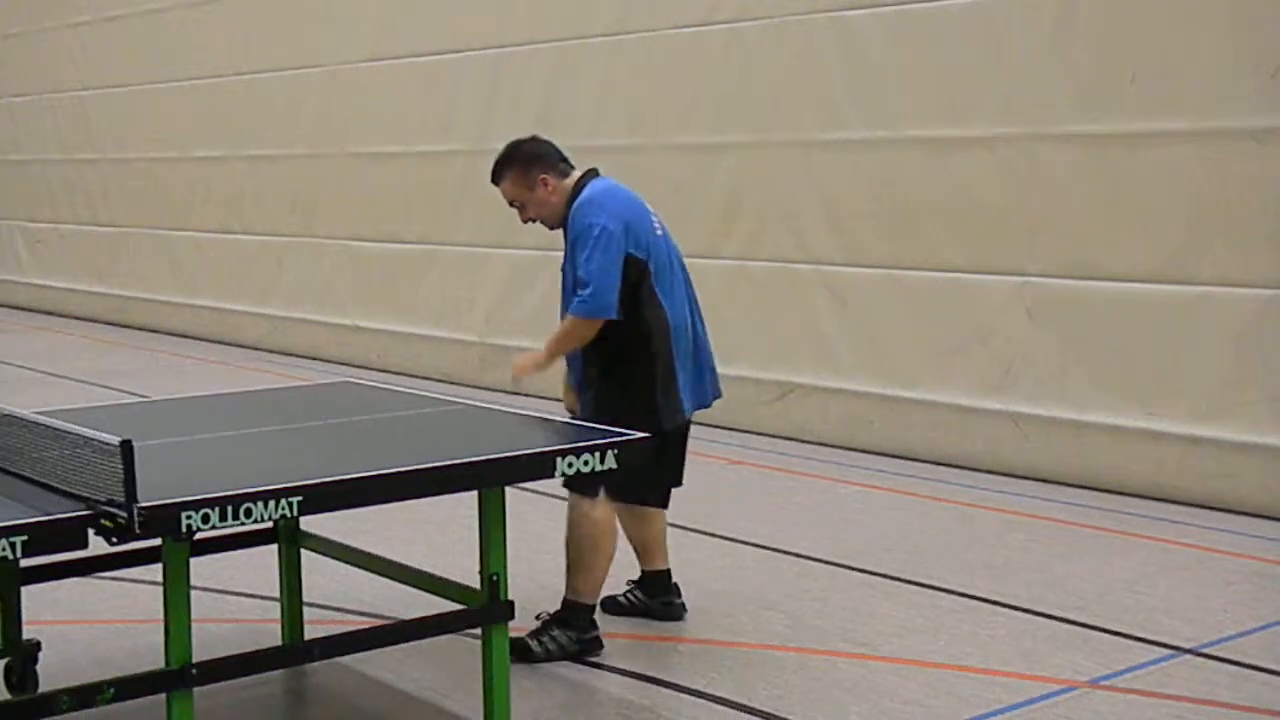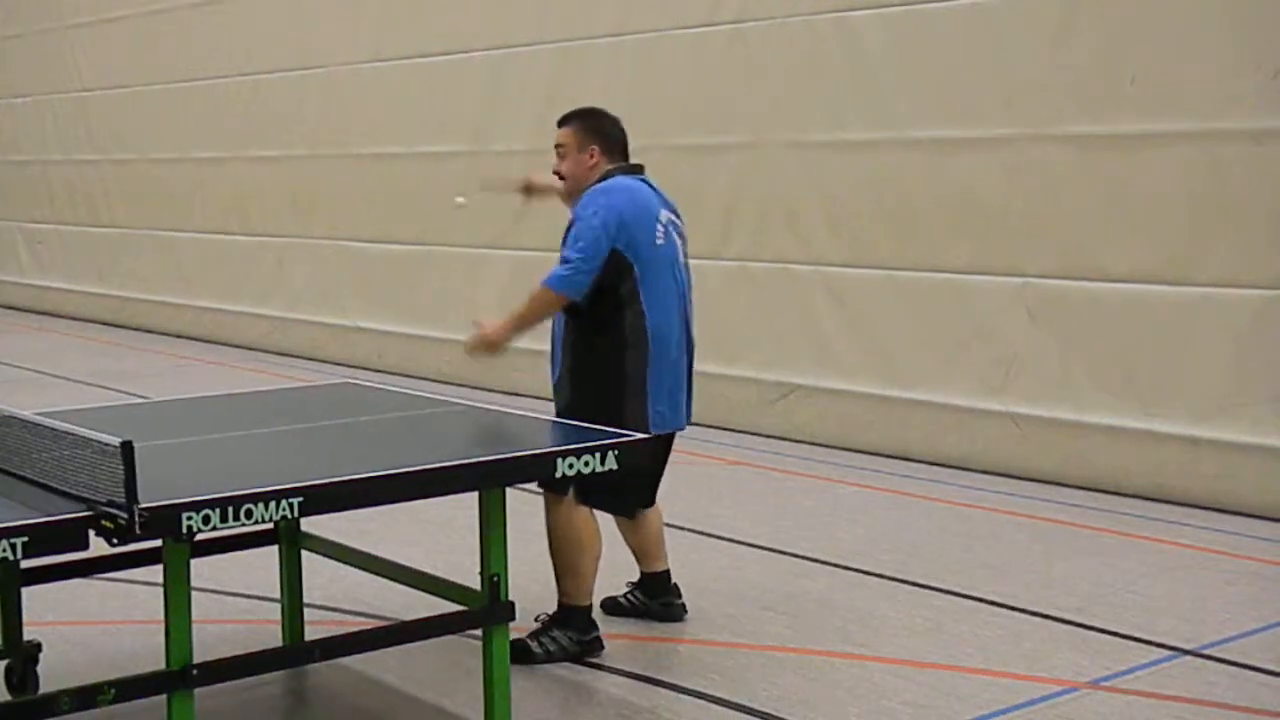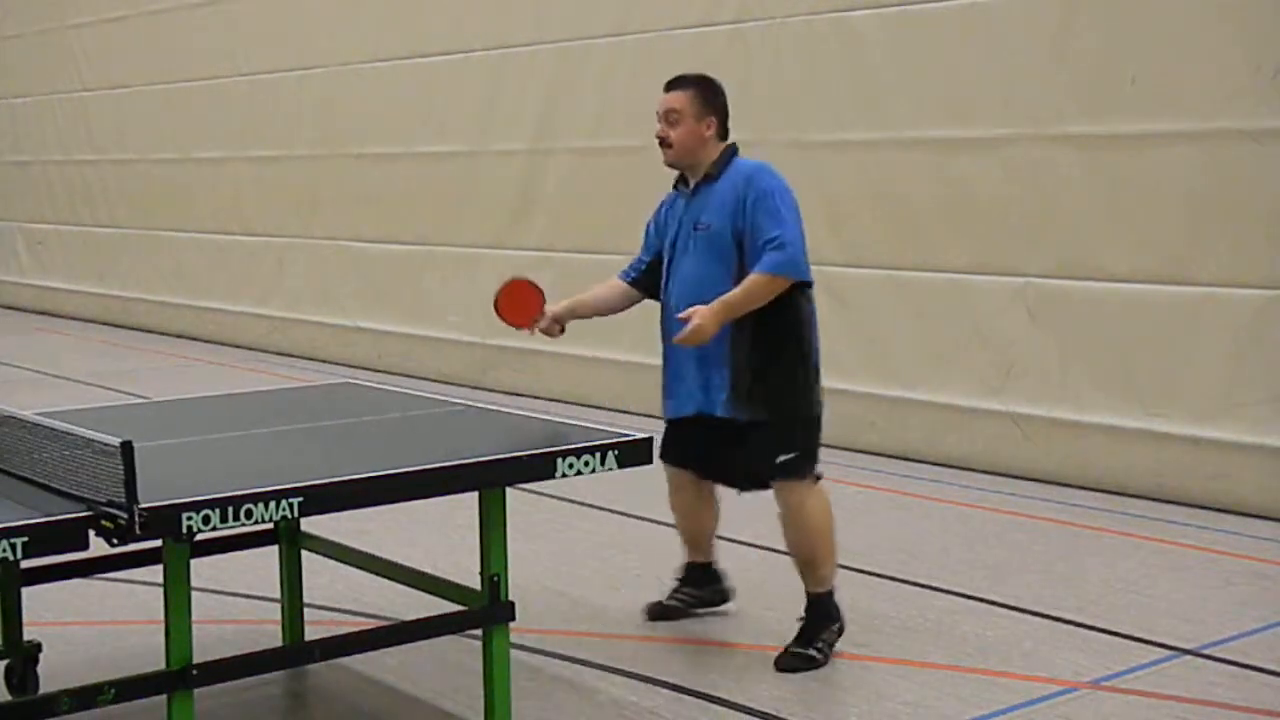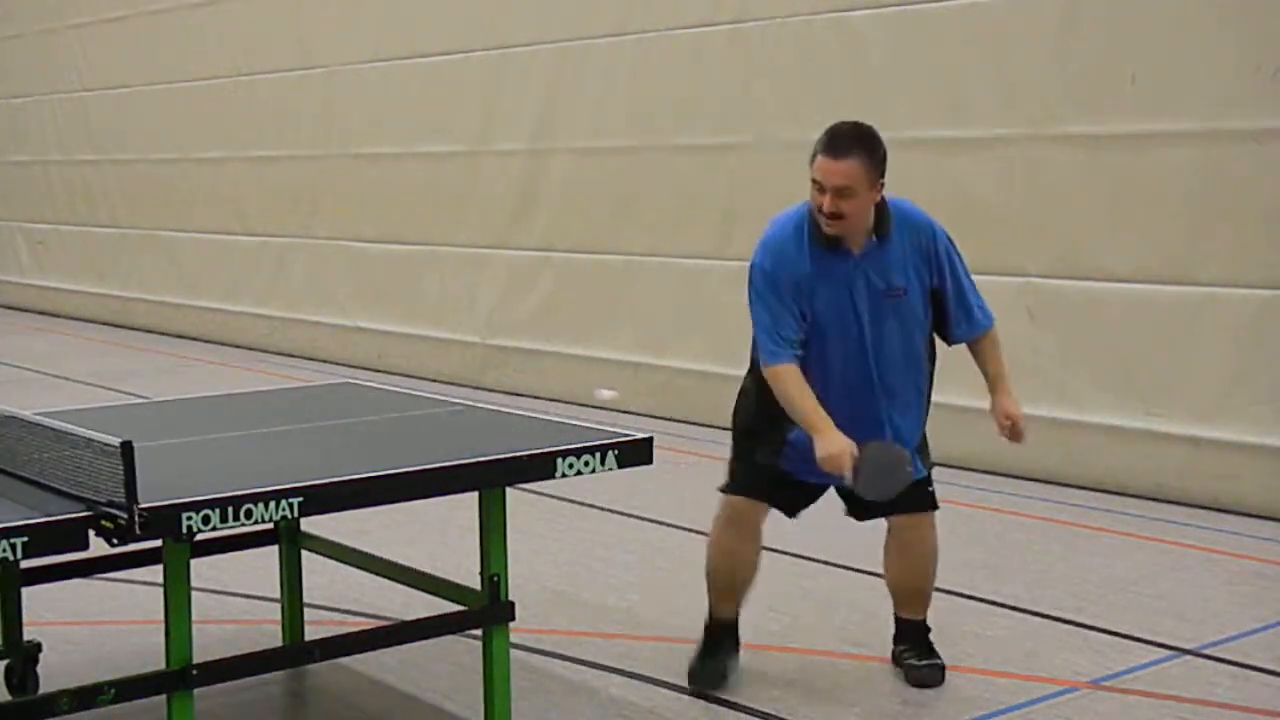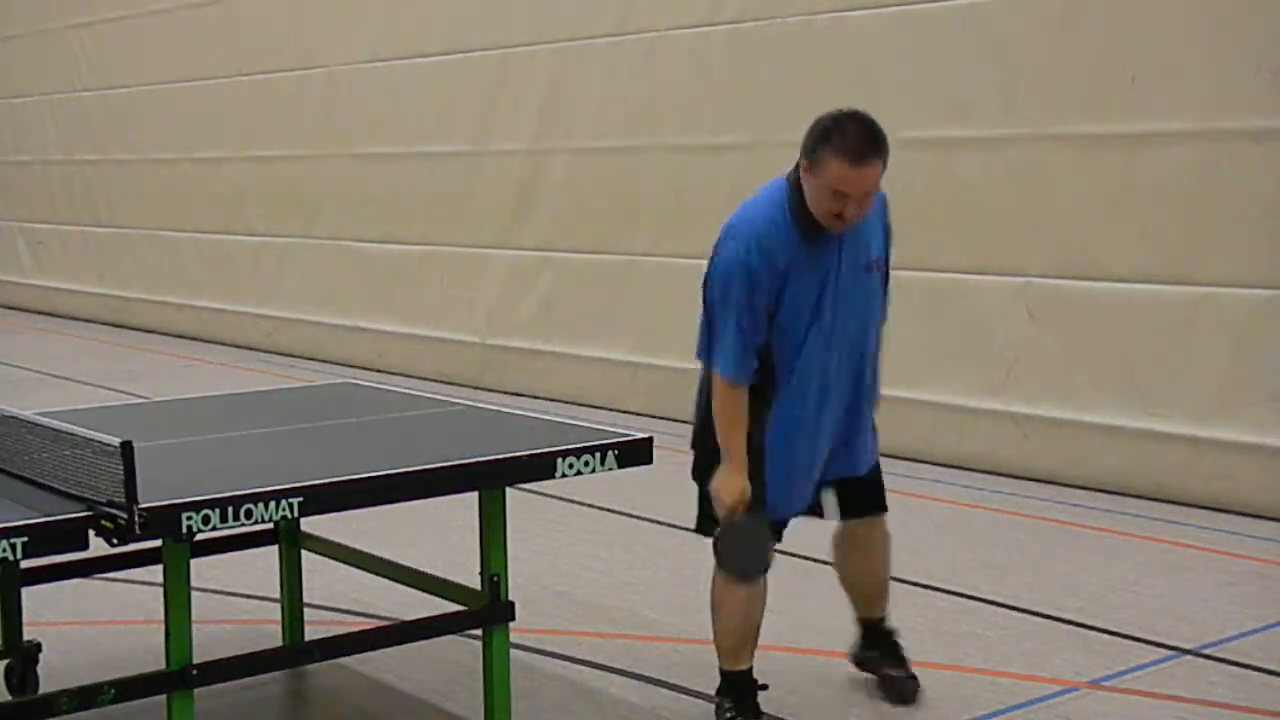
dt=1s
person 1, frame 1
left shoulder: (595, 210)
right shoulder: (604, 201)
left elbow: (593, 309)
left wrist: (543, 356)
right wrist: (576, 377)
left hip: (637, 378)
right hip: (656, 373)
left knee: (592, 489)
right knee: (636, 483)
left ankle: (577, 622)
right ankle: (657, 588)
person 1, frame 2
left shoulder: (606, 198)
right shoulder: (646, 201)
left elbow: (568, 283)
left wrist: (507, 328)
right wrist: (549, 192)
left hip: (616, 384)
right hip: (652, 382)
left knee: (566, 491)
right knee: (624, 489)
left ankle: (574, 623)
right ankle: (658, 590)
person 1, frame 3
left shoulder: (755, 183)
right shoulder: (672, 205)
left elbow: (784, 264)
right elbow: (636, 282)
left wrist: (718, 313)
right wrist: (566, 309)
left hip: (768, 367)
right hip: (697, 374)
left knee: (794, 483)
right knee: (685, 468)
left ankle: (823, 615)
right ankle: (703, 578)
person 1, frame 4
left shoulder: (920, 233)
right shoulder: (780, 248)
left elbow: (969, 318)
right elbow: (775, 356)
left wrist: (1001, 393)
right wrist: (823, 434)
left hip: (889, 415)
right hip: (793, 408)
left knee: (913, 515)
right knee: (741, 507)
left ankle: (911, 636)
right ankle: (720, 633)
person 1, frame 5
left shoulder: (872, 214)
right shoulder: (752, 238)
right elbow: (731, 364)
left wrist: (864, 387)
right wrist: (732, 463)
left hip: (843, 410)
right hip: (764, 421)
left knee: (867, 522)
left ankle: (876, 641)
